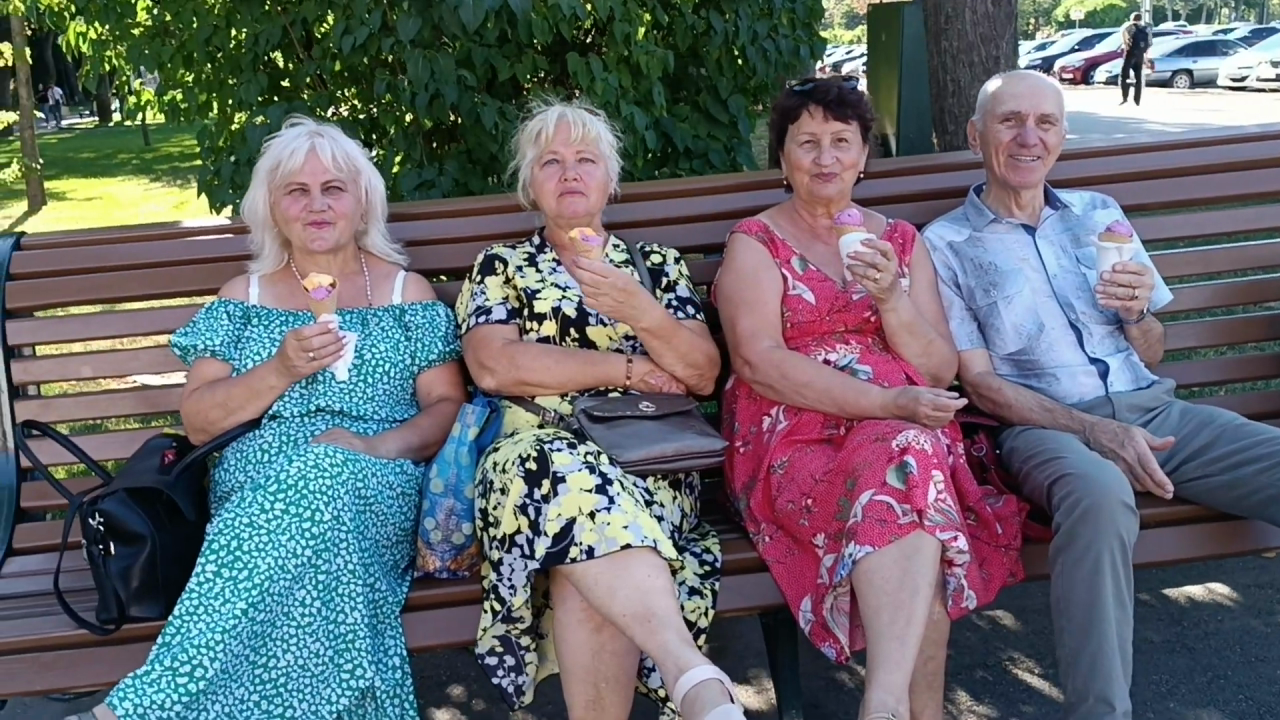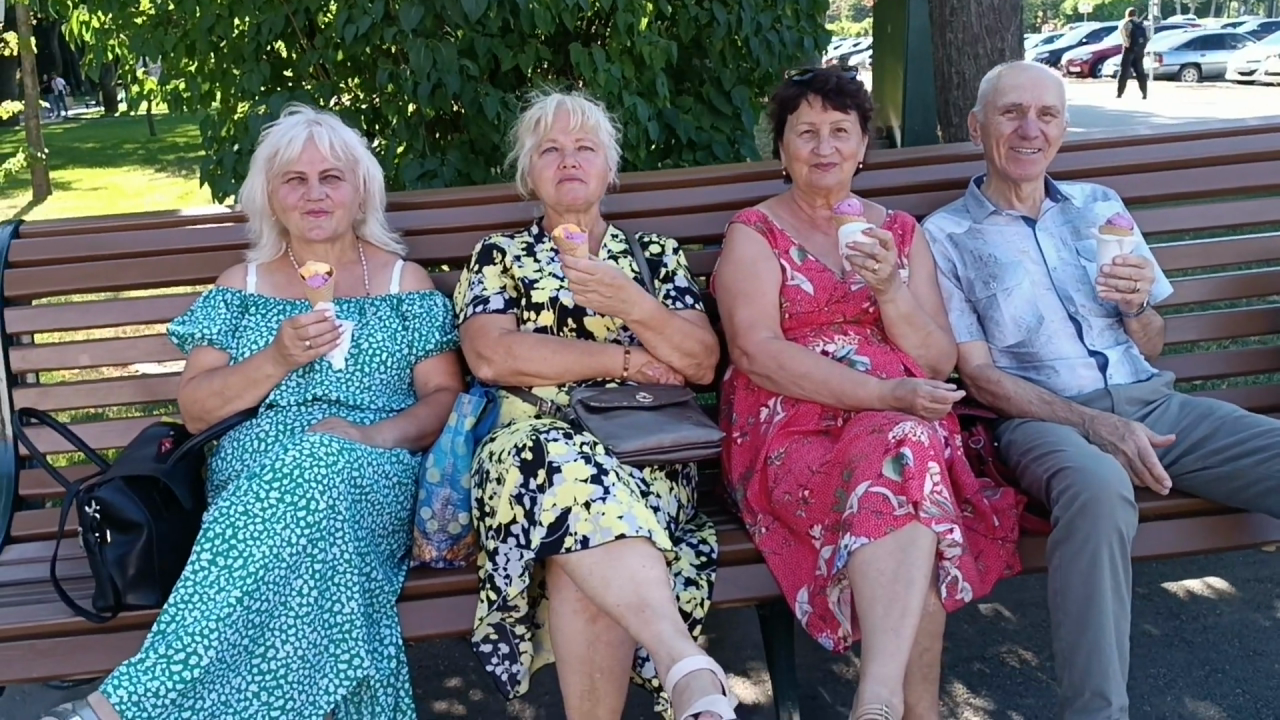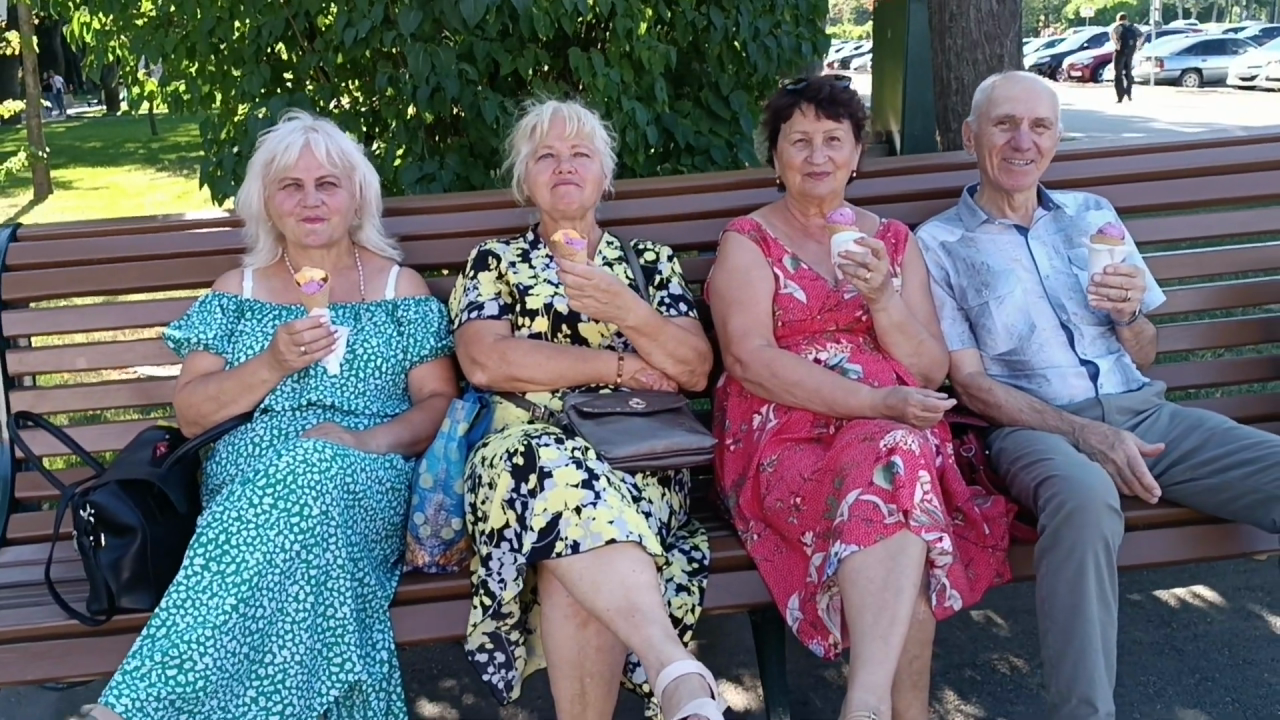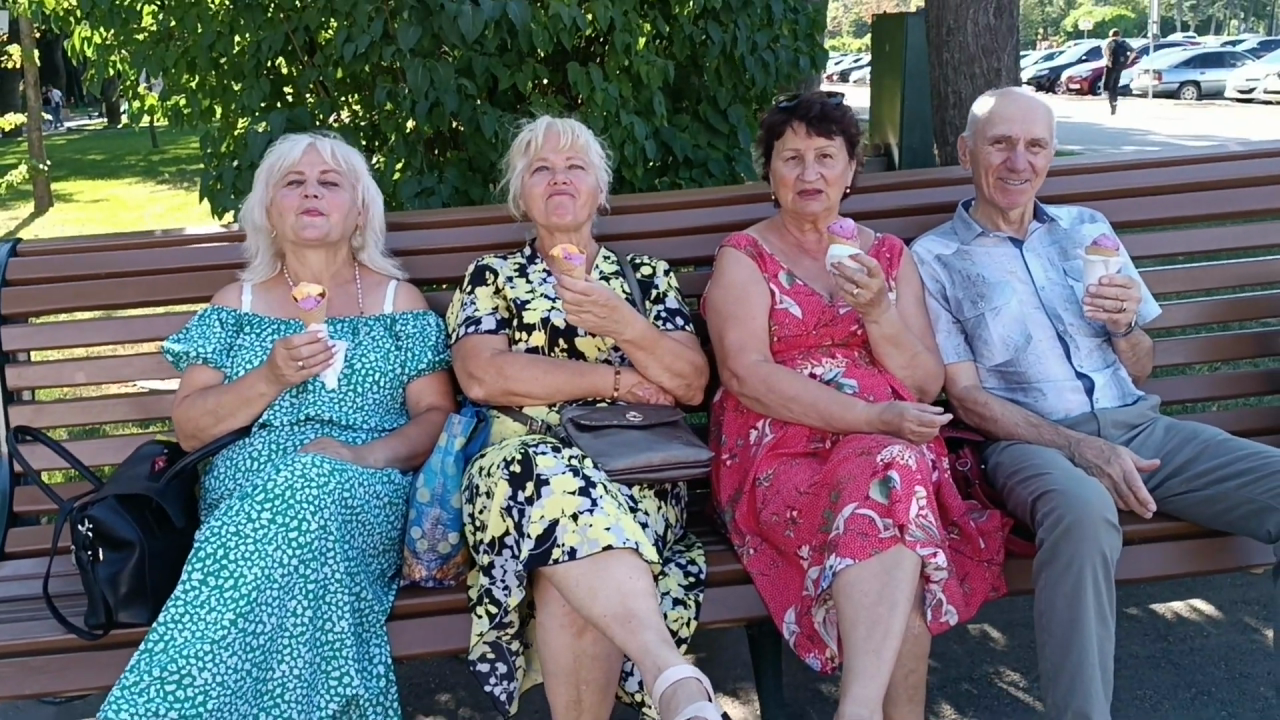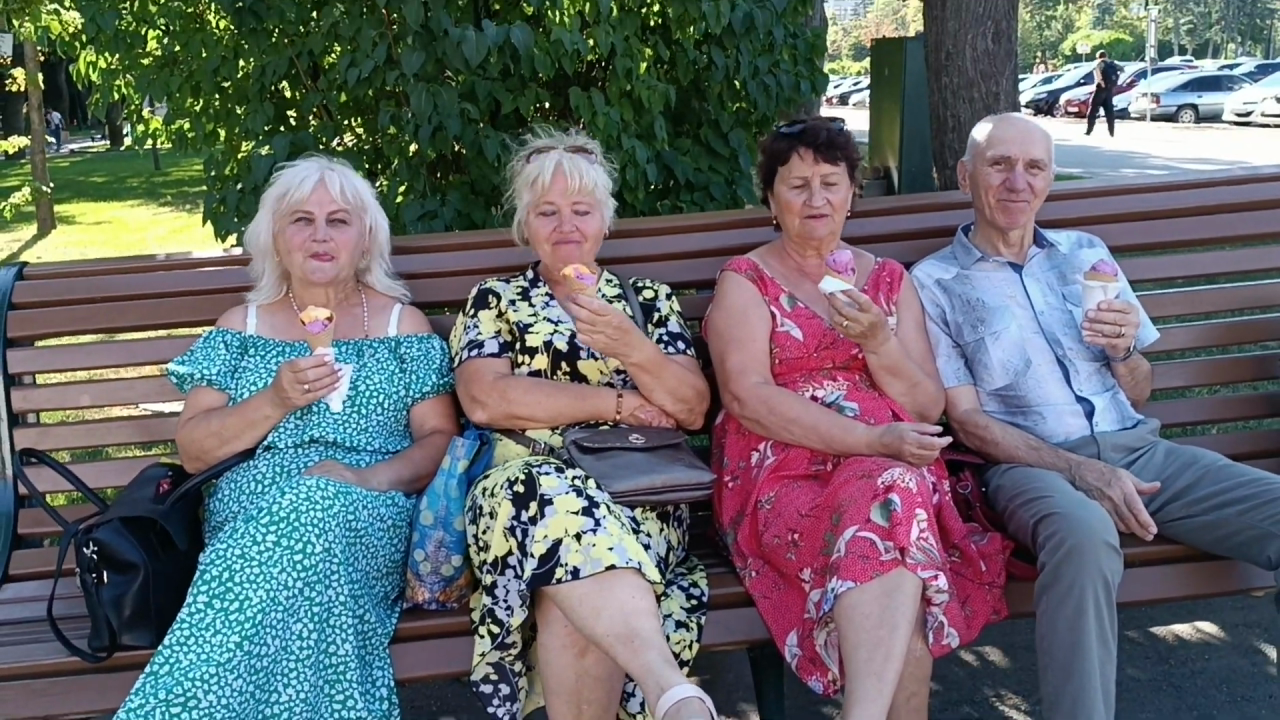
dt=0.3s
person 1, frame 1
left shoulder: (1099, 213)
right shoulder: (946, 244)
right elbow: (979, 383)
left wrist: (1136, 314)
right wrist: (1094, 430)
left hip: (1153, 409)
right hip: (1044, 425)
right knee: (1100, 494)
person 1, frame 2
left shoulder: (1100, 204)
right shoulder: (945, 235)
right elbow: (979, 375)
left wrist: (1137, 306)
right wrist: (1094, 423)
left hip: (1152, 401)
right hip: (1044, 417)
right knee: (1099, 486)
person 1, frame 3
left shoulder: (1093, 214)
right shoulder: (939, 244)
right elbow: (971, 384)
left wrist: (1128, 314)
right wrist: (1085, 433)
left hip: (1141, 411)
right hip: (1034, 426)
right knee: (1084, 496)
person 1, frame 4
left shoulder: (1088, 227)
right shoulder: (935, 258)
left elbow: (1139, 371)
right elbow: (967, 396)
left wrist: (1124, 327)
right wrist: (1081, 447)
left hip: (1138, 426)
right hip: (1032, 441)
right knee: (1082, 510)
person 1, frame 5
left shoulder: (1087, 252)
right shoulder: (934, 282)
left elbow: (1137, 395)
right elbow: (968, 420)
left wrist: (1124, 351)
right wrist: (1082, 470)
left hip: (1137, 449)
right hip: (1031, 464)
right knee: (1084, 534)
person 2, frame 1
left shoulder: (901, 239)
right shoulder: (754, 243)
left elbow: (940, 371)
right elbow: (760, 364)
left wrist: (890, 299)
right wrist: (887, 404)
left hip: (903, 428)
right hip: (794, 437)
left knee: (905, 459)
right knee: (907, 473)
person 2, frame 2
left shoulder: (900, 229)
right shoulder: (754, 233)
left elbow: (938, 362)
right elbow: (758, 354)
left wrist: (889, 289)
right wrist: (885, 393)
left hip: (901, 418)
right hip: (792, 428)
left knee: (905, 448)
right knee: (901, 456)
person 2, frame 3
left shoulder: (894, 238)
right shoulder: (748, 241)
left elbow: (930, 371)
right elbow: (751, 363)
left wrist: (882, 298)
right wrist: (878, 404)
left hip: (892, 427)
right hip: (785, 437)
left knee: (892, 459)
right knee: (895, 470)
person 2, frame 4
left shoulder: (889, 254)
right shoulder: (743, 257)
left elbow: (926, 385)
right elbow: (747, 377)
left wrist: (877, 313)
right wrist: (872, 416)
left hip: (888, 442)
right hip: (780, 450)
left knee: (892, 476)
right knee: (888, 489)
person 2, frame 5
left shoulder: (889, 278)
right shoulder: (744, 280)
left elbow: (927, 408)
right elbow: (748, 399)
left wrist: (877, 340)
right wrist: (872, 441)
left hip: (887, 464)
right hip: (783, 473)
left knee: (892, 496)
right knee: (892, 511)
person 3, frame 1
left shoulder: (656, 263)
right shoulder: (500, 266)
left elbow: (703, 375)
right elbow: (495, 367)
left wrist: (640, 312)
right wrist: (629, 368)
right hip: (540, 455)
left knee: (589, 576)
right knee: (569, 480)
person 3, frame 2
left shoulder: (655, 253)
right shoulder: (499, 255)
left elbow: (701, 363)
right elbow: (491, 357)
left wrist: (631, 304)
right wrist: (624, 358)
right hip: (536, 445)
left knee: (586, 558)
right knee: (565, 470)
person 3, frame 3
left shoulder: (650, 261)
right shoulder: (494, 261)
left elbow: (696, 370)
right elbow: (485, 363)
left wrist: (627, 311)
right wrist: (618, 365)
right hip: (530, 449)
right knee: (552, 471)
person 3, frame 4
left shoulder: (647, 275)
right shoulder: (492, 275)
left elbow: (692, 384)
right elbow: (483, 377)
left wrist: (622, 326)
right wrist: (616, 380)
right hip: (527, 466)
left knee: (578, 572)
right knee: (552, 482)
person 3, frame 5
left shoulder: (649, 299)
right shoulder: (494, 300)
left elbow: (693, 408)
right elbow: (485, 401)
left wrist: (631, 349)
right wrist: (616, 402)
right hip: (529, 487)
left knee: (573, 597)
right knee: (552, 503)
person 4, frame 1
left shoulder: (408, 291)
right shoulder: (242, 297)
left elbow: (448, 407)
right elbow: (197, 422)
left wrist: (379, 447)
right wrist: (281, 370)
left hip: (376, 487)
right hip: (260, 484)
left knee: (323, 479)
right knee: (311, 495)
person 4, frame 2
left shoulder: (405, 280)
right shoulder: (240, 286)
left elbow: (445, 396)
right elbow: (195, 410)
left wrist: (374, 436)
right wrist: (278, 359)
left hip: (369, 479)
right hip: (254, 479)
left knee: (317, 464)
right knee: (294, 506)
person 4, frame 3
left shoulder: (401, 287)
right shoulder: (236, 291)
left elbow: (440, 402)
right elbow: (191, 414)
left wrist: (369, 442)
right wrist: (273, 363)
left hip: (366, 482)
right hip: (247, 480)
left knee: (312, 471)
right knee: (299, 494)
person 4, frame 4
left shoulder: (399, 300)
right shoulder: (235, 304)
left elbow: (437, 416)
right elbow: (188, 429)
left wrist: (366, 456)
right wrist: (270, 378)
left hip: (360, 495)
right hip: (249, 493)
left knee: (307, 487)
right knee: (284, 515)
person 4, frame 5
left shoulder: (402, 323)
right shoulder: (240, 326)
left elbow: (440, 439)
right elbow: (193, 451)
left wrist: (371, 479)
right wrist: (276, 402)
left hip: (367, 517)
right hip: (251, 512)
left knee: (317, 509)
